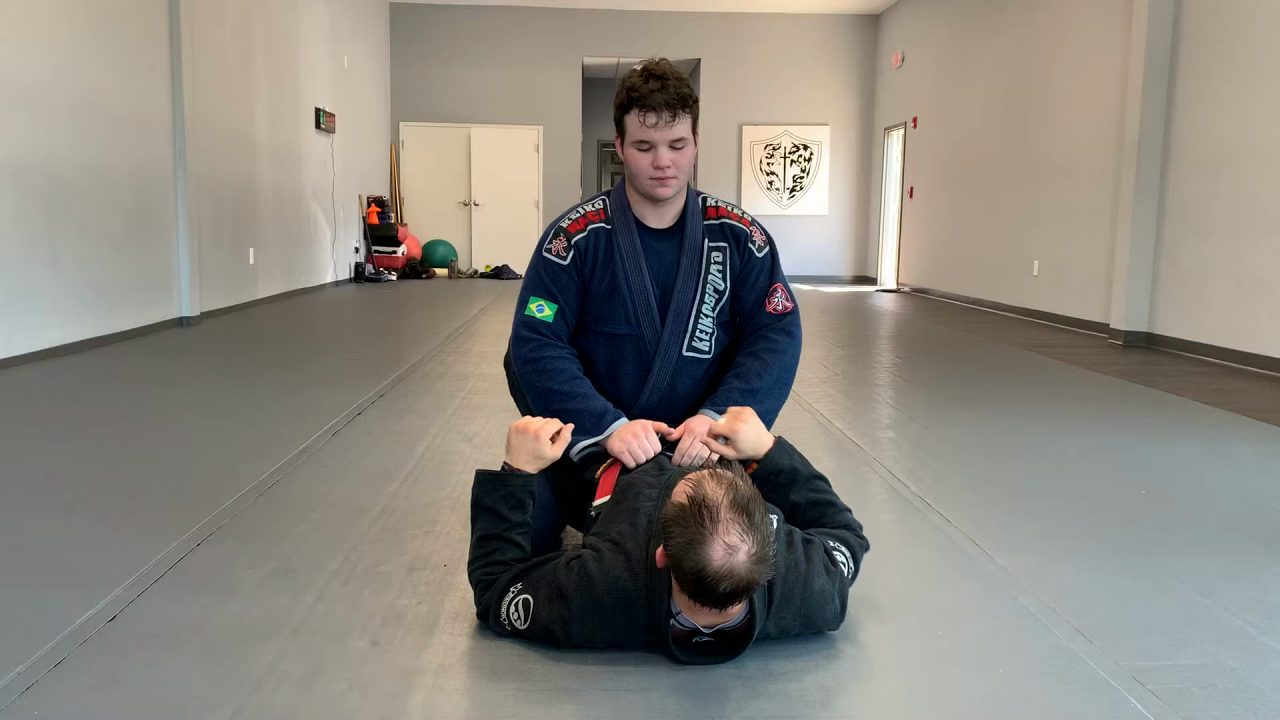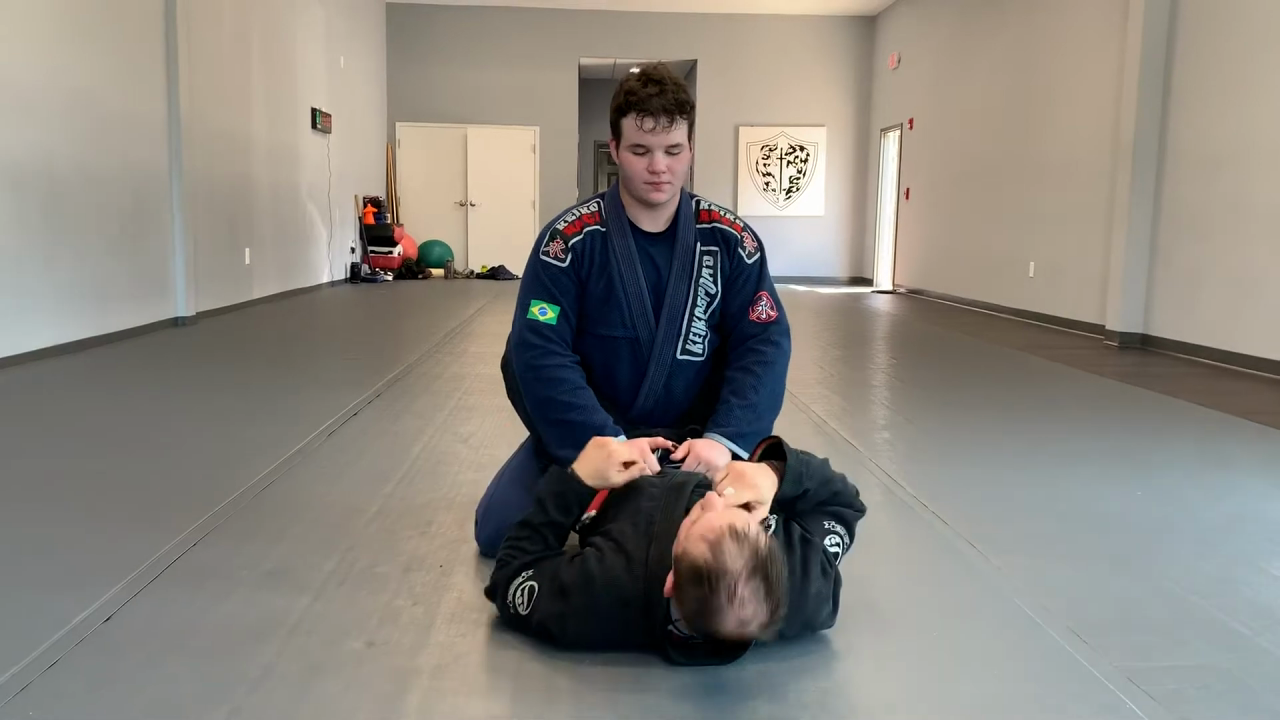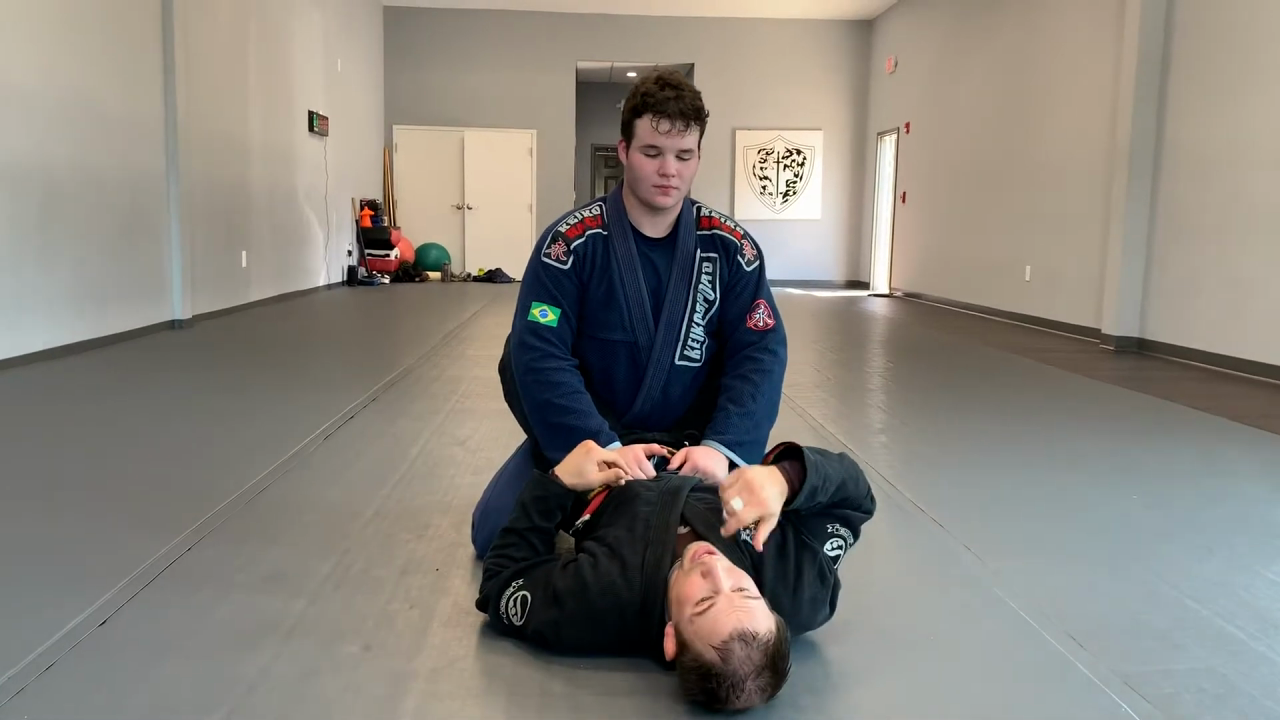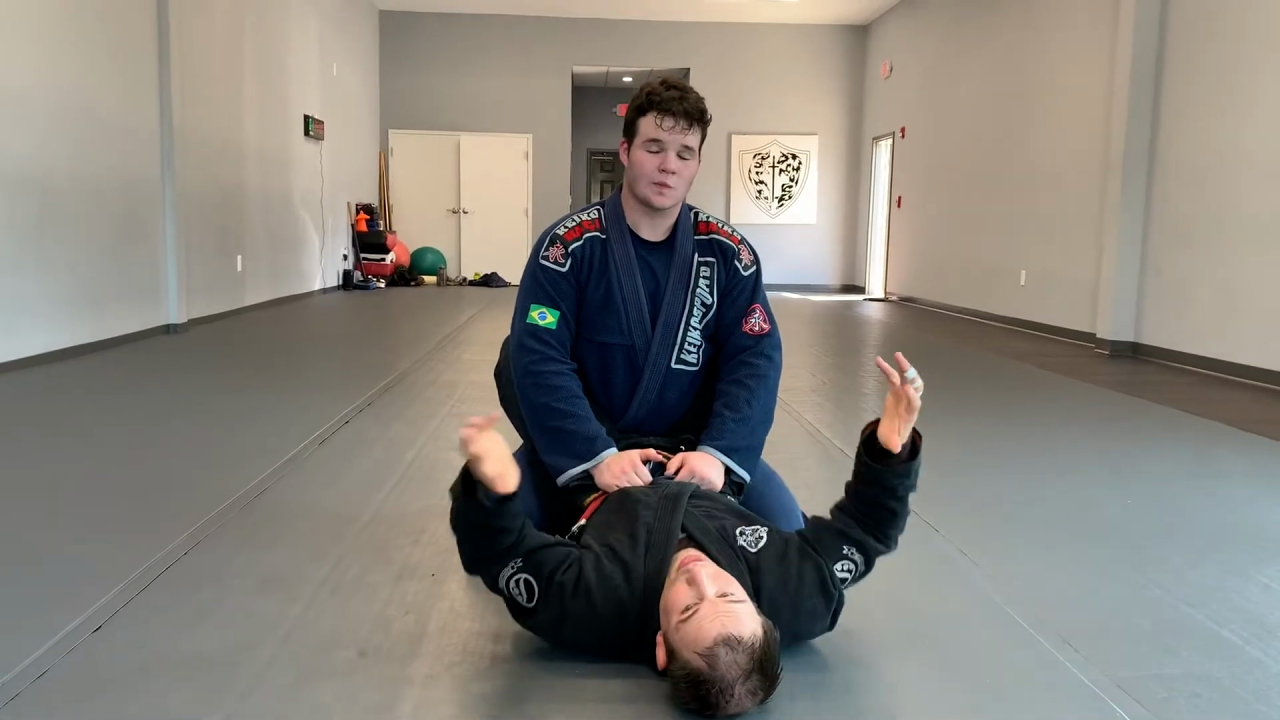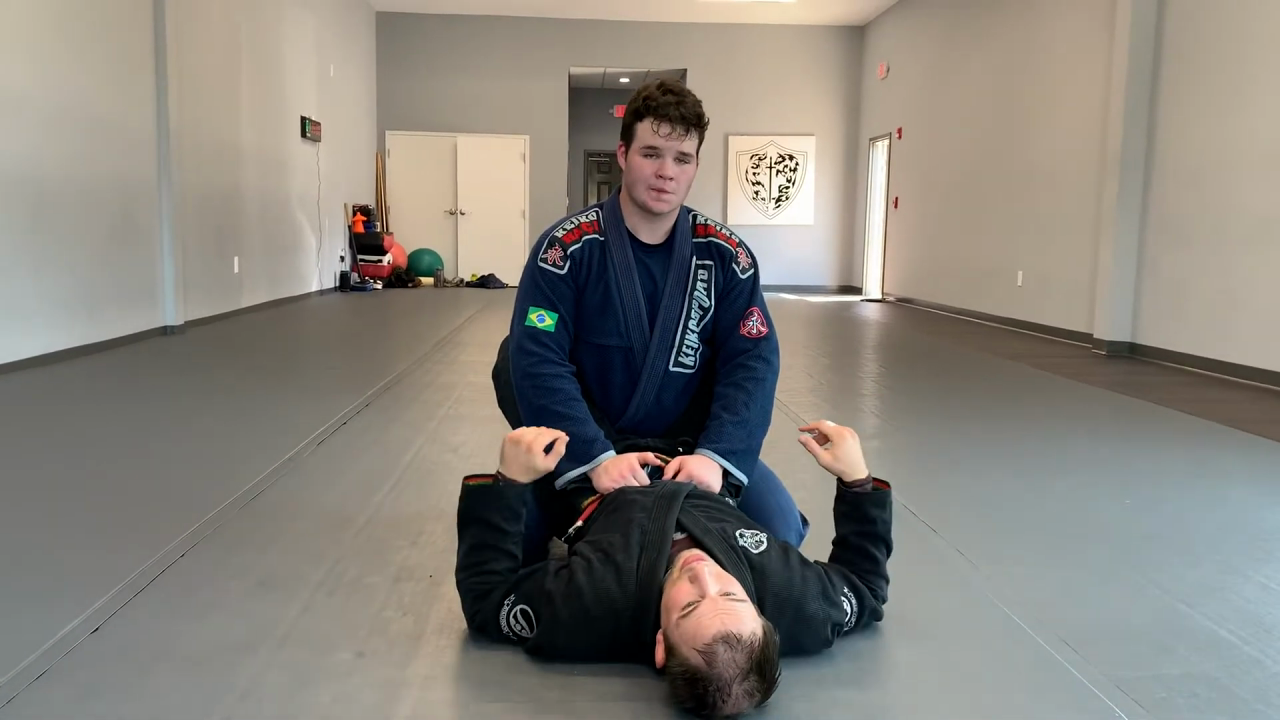
dt=0.7s
person 1, frame 1
left shoulder: (739, 237)
right shoulder: (574, 236)
left elbow: (775, 335)
right elbow: (535, 347)
left wrist: (720, 417)
right wrist: (609, 426)
left hip: (704, 436)
right hip: (592, 436)
person 1, frame 2
left shoulder: (729, 239)
right shoulder: (570, 238)
left elbow: (763, 344)
right elbow: (539, 353)
left wrist: (724, 437)
right wrist: (605, 442)
left hip: (694, 440)
right hip: (585, 438)
right knee: (500, 531)
person 1, frame 3
left shoulder: (730, 246)
right shoulder: (572, 241)
left elbow: (760, 353)
right elbow: (538, 356)
left wrist: (720, 446)
right wrist: (601, 449)
left hip: (693, 440)
right hip: (584, 440)
right knee: (496, 532)
person 1, frame 4
left shoulder: (726, 251)
right shoulder: (570, 243)
left elbow: (755, 357)
right elbow: (537, 357)
left wrist: (717, 451)
right wrist: (597, 454)
left hip: (691, 444)
right hip: (584, 443)
left knee: (782, 531)
person 1, frame 5
left shoulder: (725, 254)
right shoulder: (569, 246)
left elbow: (753, 362)
right elbow: (535, 360)
left wrist: (715, 454)
right wrist: (595, 456)
left hip: (687, 443)
right hip: (586, 443)
left knee: (780, 531)
person 2, frame 1
left shoulder: (599, 598)
right shoulder: (811, 596)
left elbow: (494, 589)
right elbow: (845, 534)
left wrist: (518, 470)
right wrist: (769, 451)
person 2, frame 2
left shoulder: (593, 602)
right shoulder: (808, 599)
left elbow: (510, 580)
right elbow: (841, 504)
left wrist: (578, 479)
right wrist: (776, 472)
person 2, frame 3
left shoulder: (596, 610)
right shoulder: (801, 595)
left elbow: (500, 585)
right elbow: (852, 496)
left wrist: (555, 484)
right wrist: (787, 477)
person 2, frame 4
left shoulder: (590, 610)
right shoulder: (799, 602)
left elbow: (496, 551)
right elbow: (865, 527)
left wrist: (493, 485)
right wrist: (893, 447)
person 2, frame 5
left shoulder: (587, 612)
right shoulder: (796, 607)
left elbow: (484, 598)
right elbow: (864, 586)
left wrist: (507, 481)
right wrist: (857, 478)
